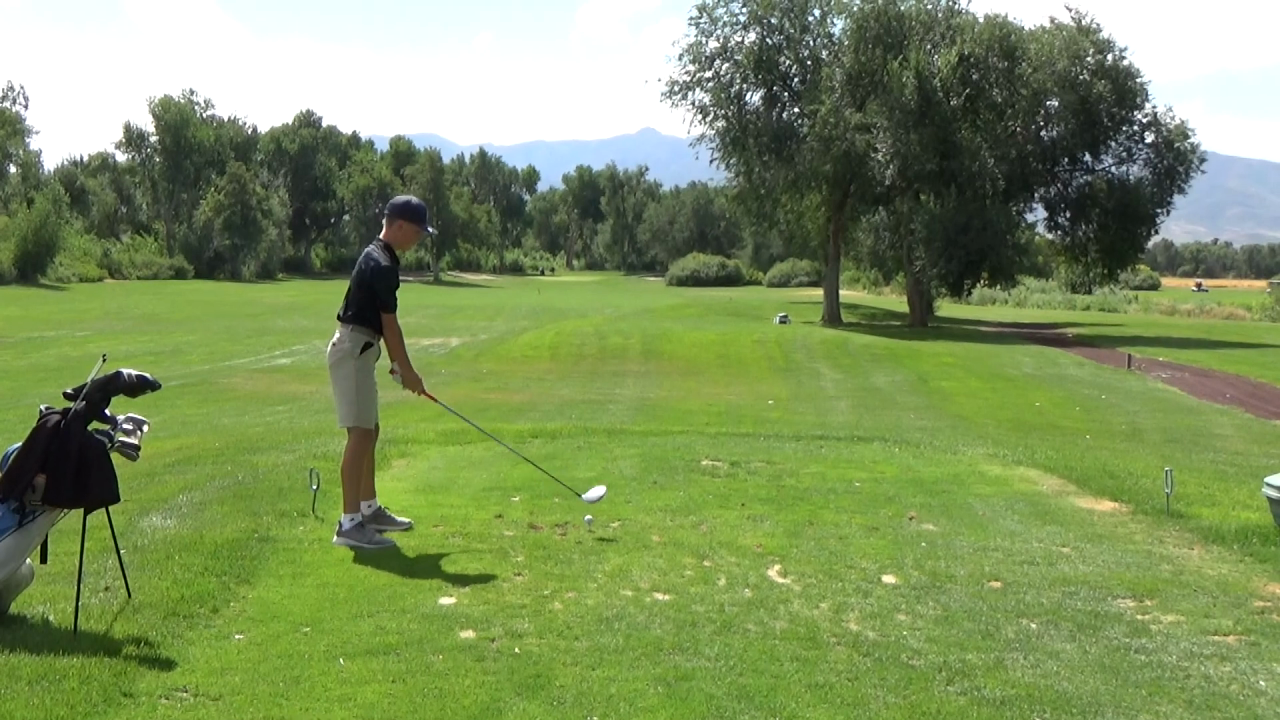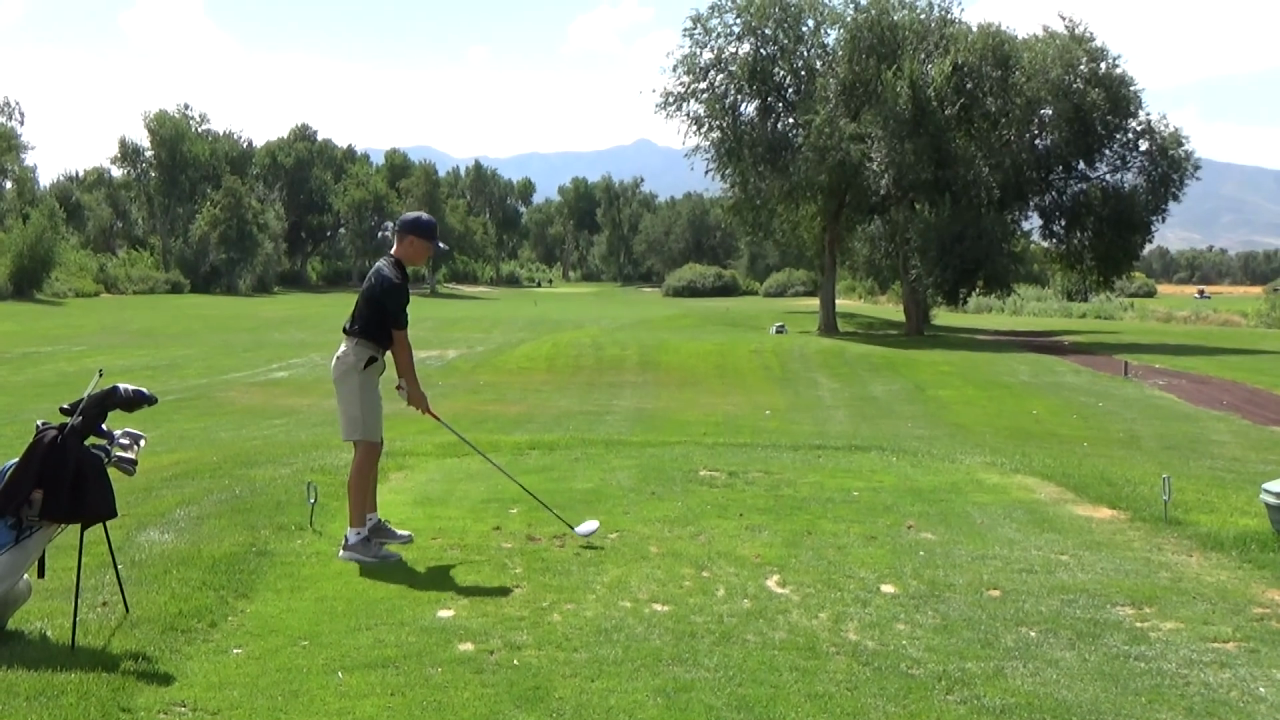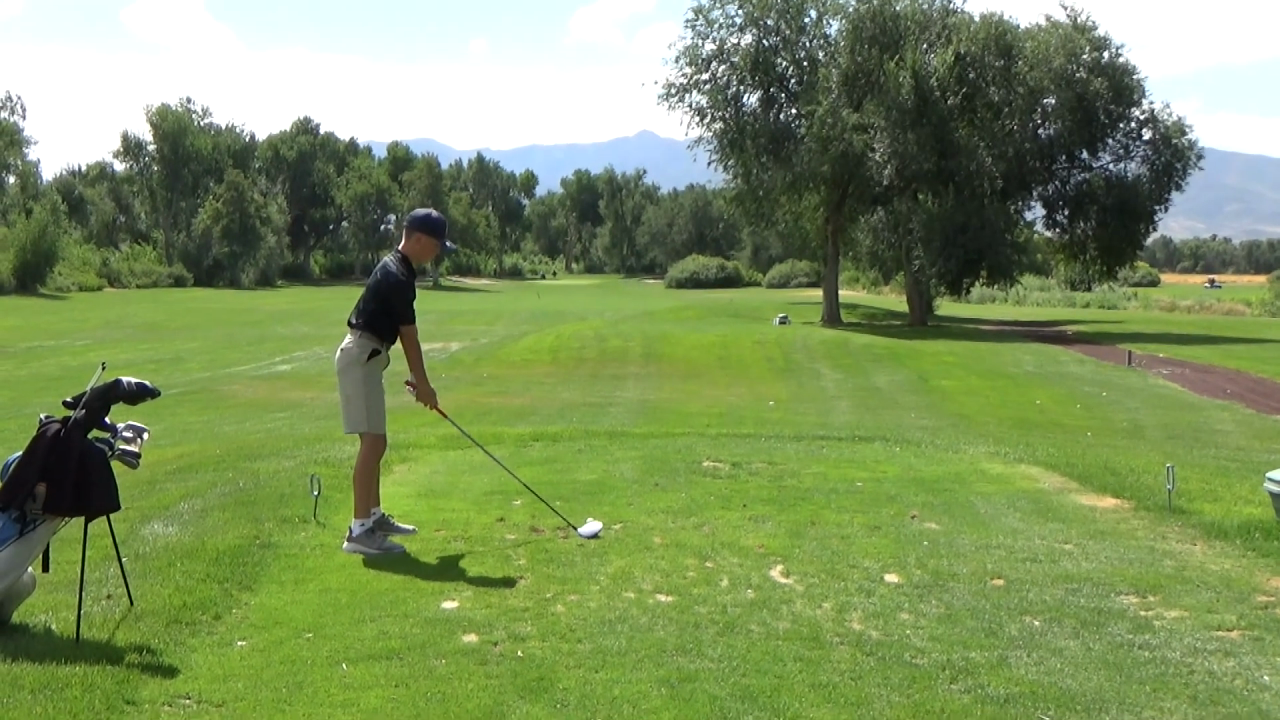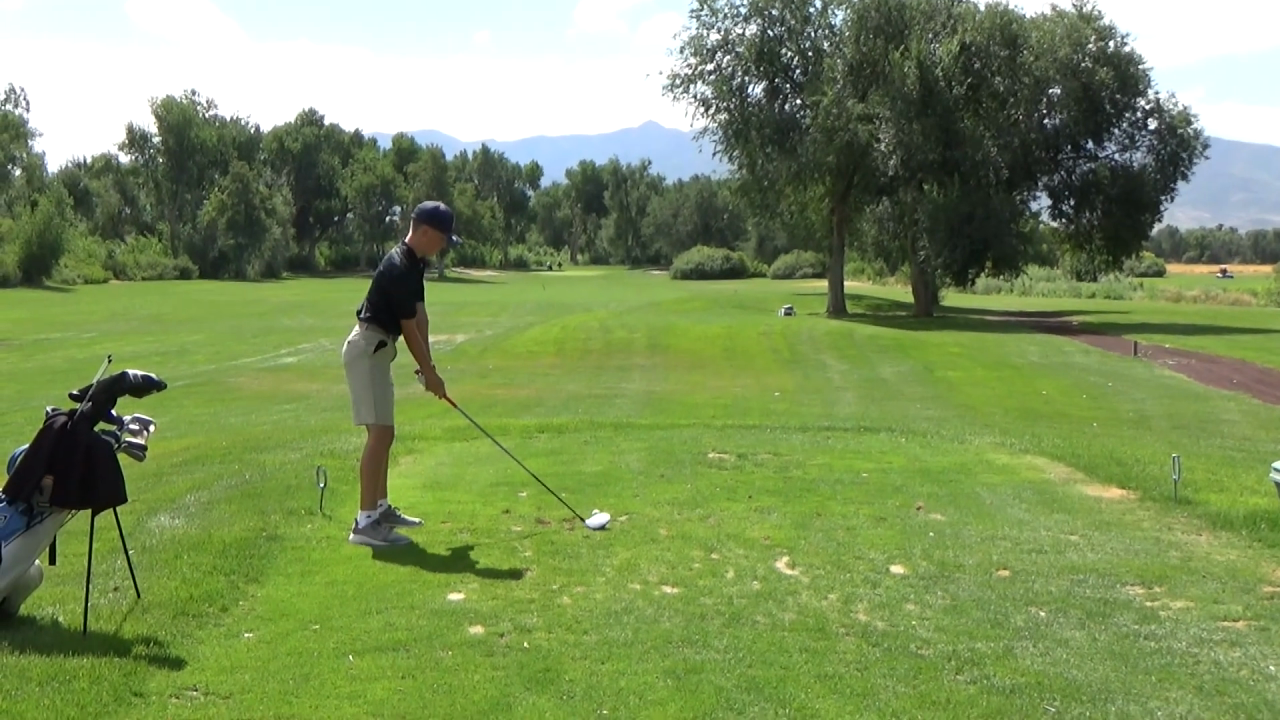
dt=0.7s
person 1, frame 1
left shoulder: (377, 256)
right shoulder: (382, 265)
right elbow: (390, 324)
left wrist: (396, 363)
right wrist: (408, 370)
left hip: (358, 349)
right hip: (353, 350)
left knee: (369, 431)
right knee: (360, 435)
left ankle: (369, 509)
right ankle: (349, 524)
person 1, frame 2
left shoulder: (387, 271)
right shoulder: (392, 282)
left elbow: (392, 338)
right elbow: (400, 340)
left wrist: (404, 380)
right wrist: (414, 388)
left hip: (362, 363)
right hip: (358, 365)
left knee: (372, 445)
right knee: (367, 449)
left ankle: (371, 522)
right ankle: (355, 538)
person 1, frame 3
left shoulder: (396, 268)
right shoulder: (398, 277)
left elbow: (404, 332)
right elbow: (409, 335)
left wrist: (414, 376)
right wrist: (423, 383)
left hip: (365, 356)
right hip: (361, 358)
left knee: (374, 441)
right knee: (373, 442)
left ankle: (373, 516)
right ankle: (359, 530)
person 1, frame 4
left shoulder: (415, 263)
right shoulder: (399, 269)
left elbow: (420, 316)
right elbow: (410, 328)
left wrist: (428, 364)
right wrist: (429, 372)
left hip: (377, 349)
right hip: (368, 349)
left knee: (382, 432)
right knee: (380, 433)
left ankle: (380, 508)
right ankle: (365, 522)
